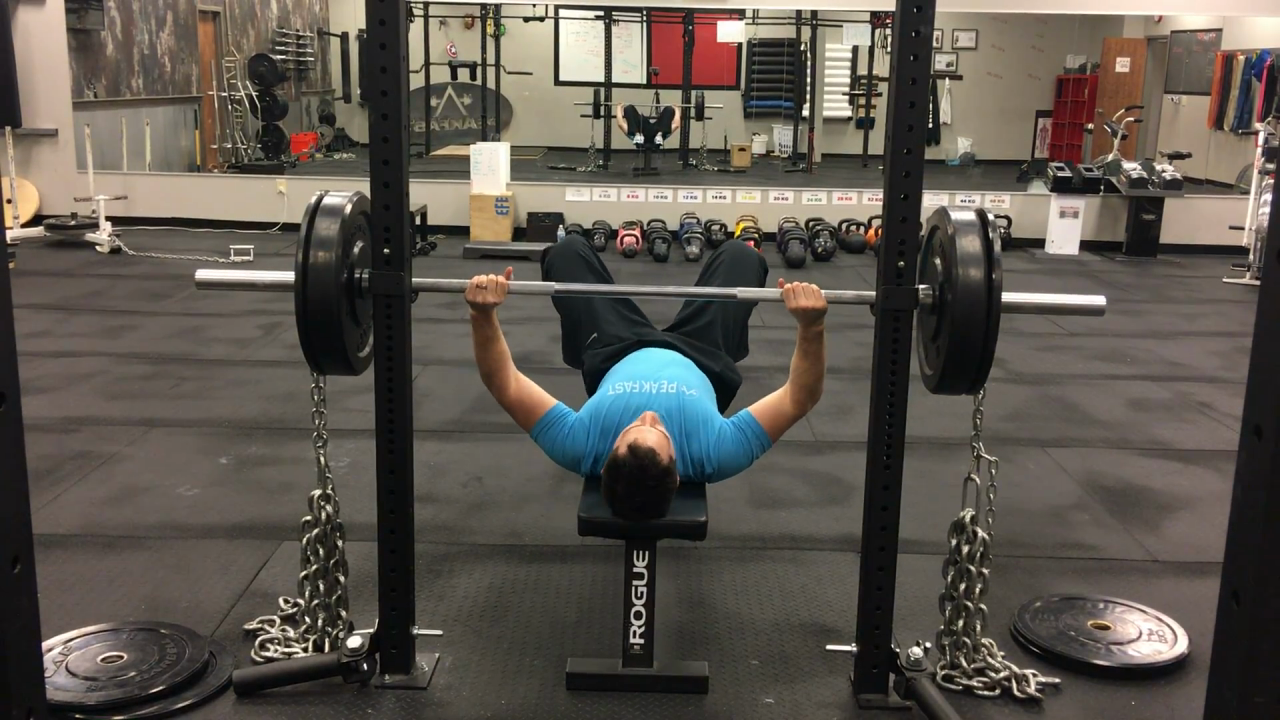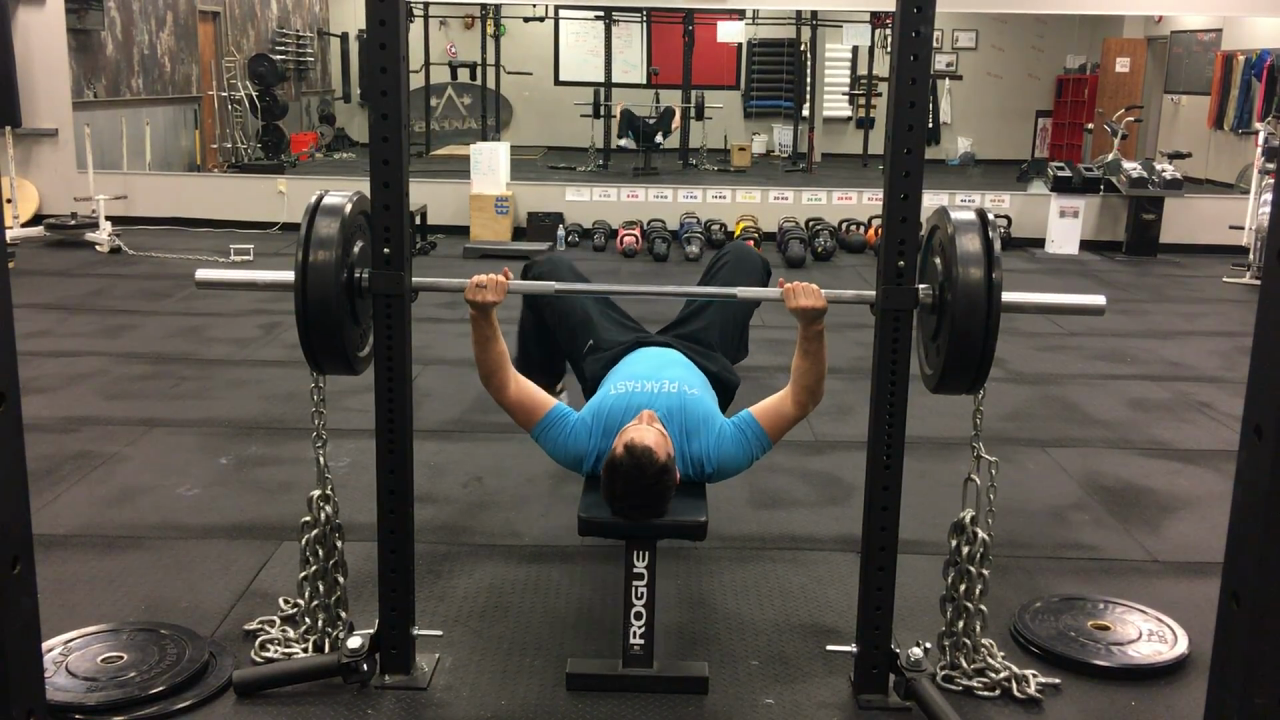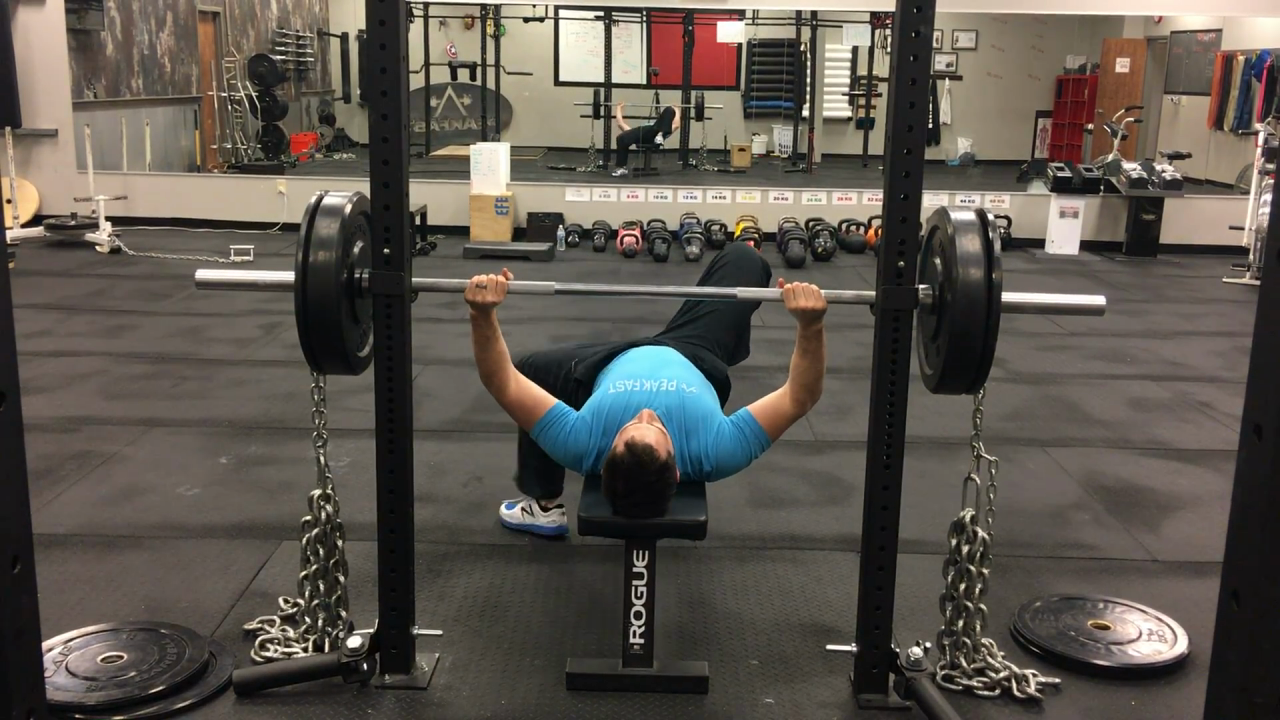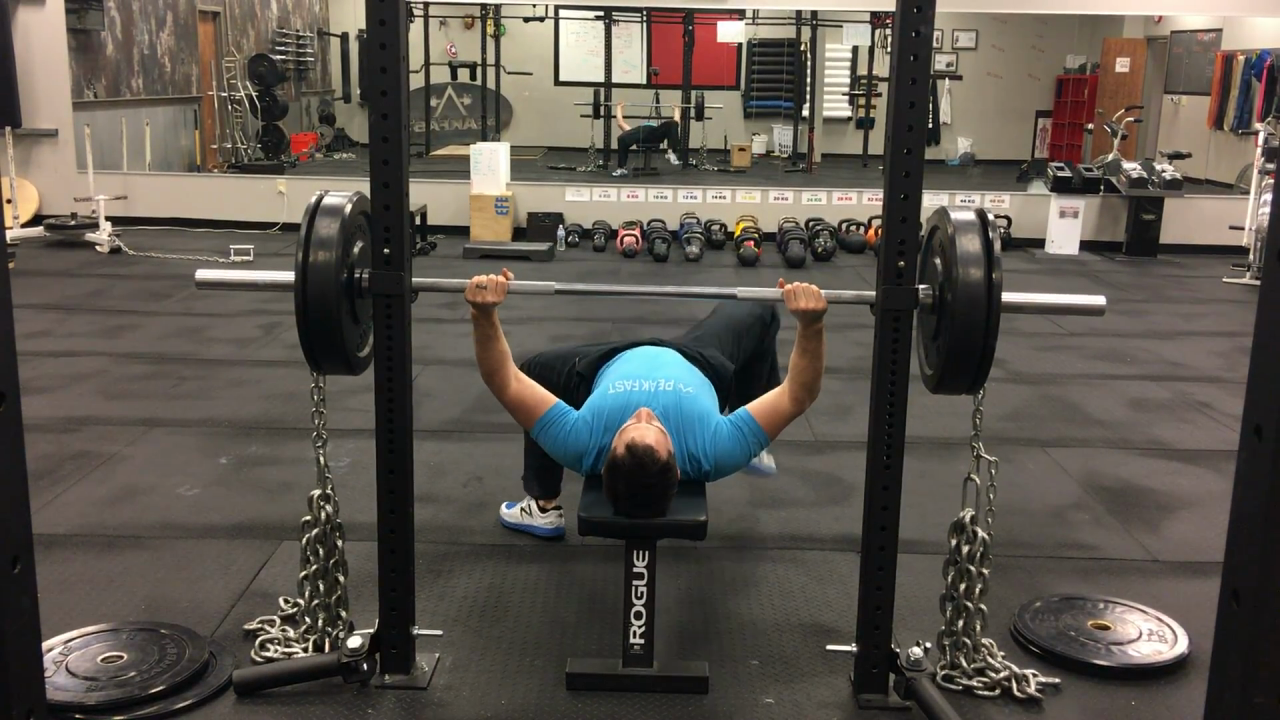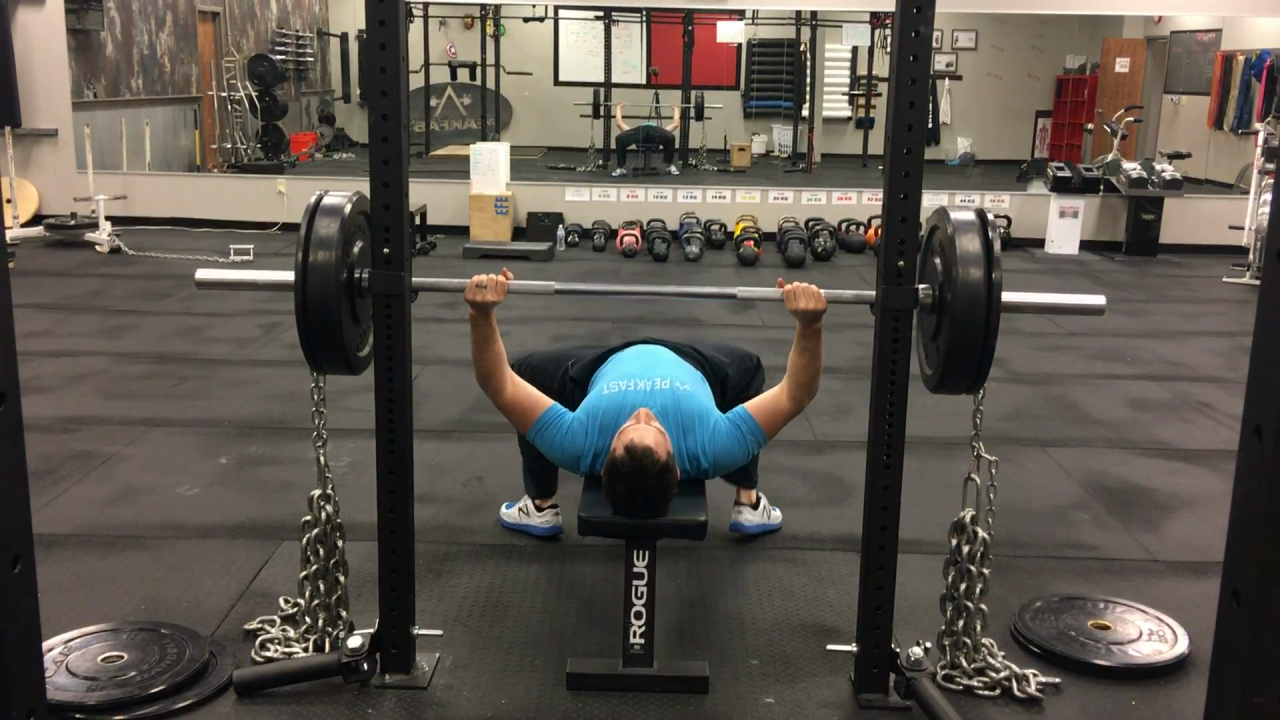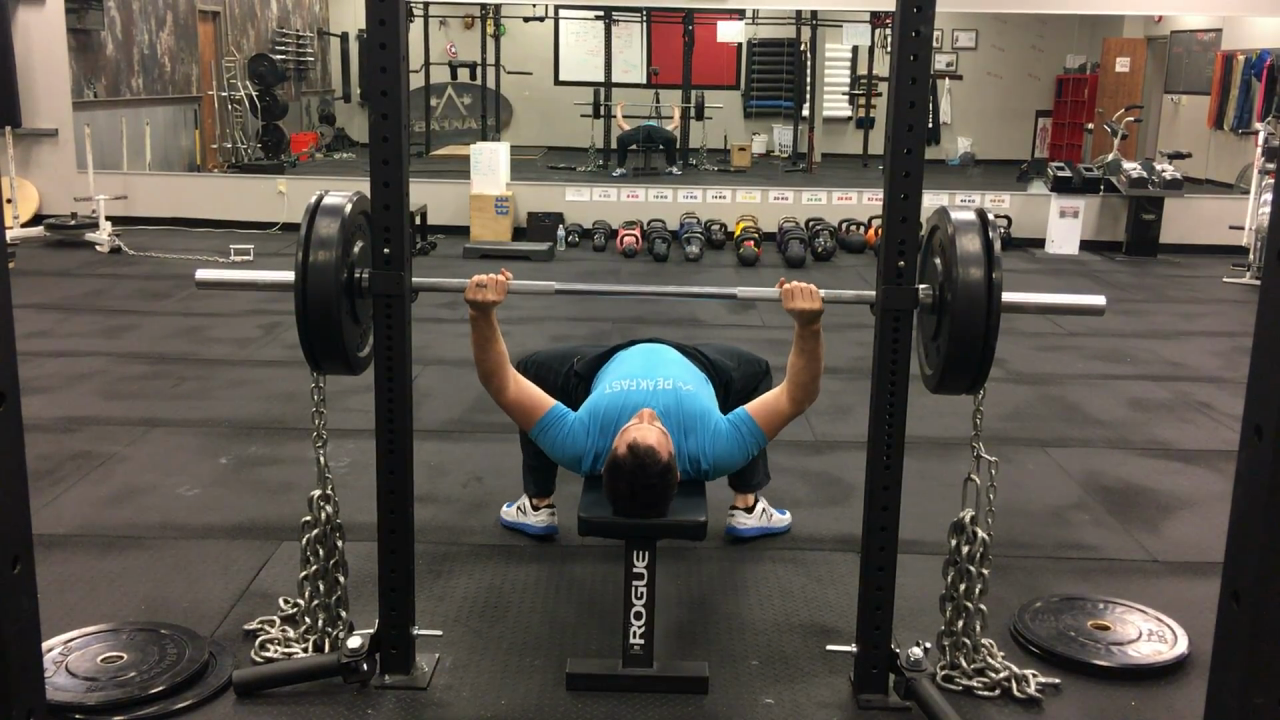
dt=0.4s
person 1, frame 1
left shoulder: (581, 448)
right shoulder: (712, 455)
left elbow: (505, 385)
right elbow: (800, 397)
left wrist: (483, 315)
right wrist: (811, 326)
left hip: (616, 361)
right hip: (698, 365)
left knee: (568, 250)
right knee: (740, 254)
person 1, frame 2
left shoulder: (582, 447)
right shoulder: (713, 456)
left elbow: (504, 386)
right elbow: (801, 399)
left wrist: (482, 315)
right wrist: (811, 326)
left hip: (615, 362)
right hip: (697, 362)
left knee: (546, 269)
right knee: (743, 257)
person 1, frame 3
left shoulder: (581, 446)
right shoulder: (712, 453)
left elbow: (504, 385)
right elbow: (799, 398)
left wrist: (482, 314)
right wrist: (810, 325)
left knee: (532, 368)
right knee: (743, 259)
person 1, frame 4
left shoulder: (582, 446)
right shoulder: (710, 452)
left elbow: (506, 383)
right elbow: (798, 396)
left wrist: (484, 315)
right wrist: (810, 325)
left knee: (536, 370)
right knee: (757, 311)
left ankle: (544, 507)
right ankle: (755, 454)
person 1, frame 5
left shoulder: (579, 447)
right shoulder: (709, 451)
left elbow: (499, 386)
right elbow: (796, 395)
left wrist: (482, 315)
right wrist: (809, 324)
left knee: (528, 370)
right knee: (746, 366)
left ankle: (540, 506)
right ankle: (748, 503)
person 1, frame 6
left shoulder: (580, 446)
right shoulder: (710, 451)
left elbow: (501, 384)
right elbow: (797, 397)
left wrist: (482, 314)
right wrist: (808, 323)
left knee: (532, 369)
right knee: (755, 371)
left ankle: (538, 506)
right ankle: (747, 506)
